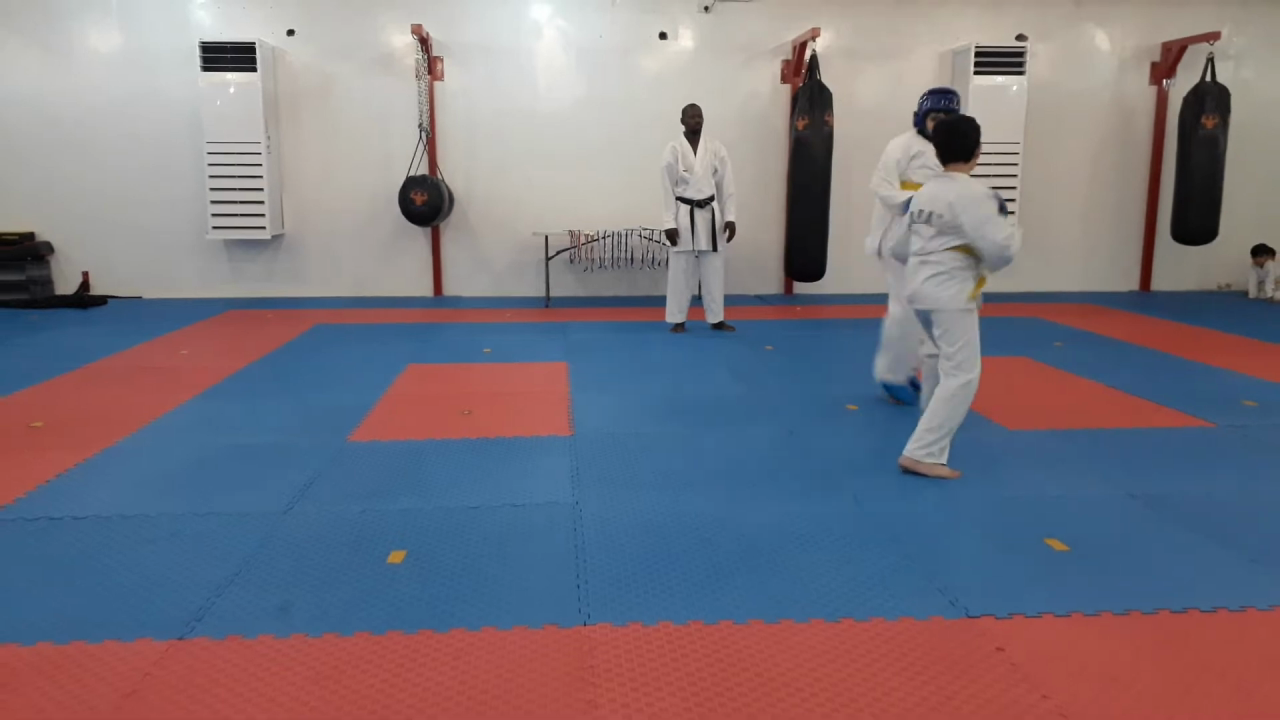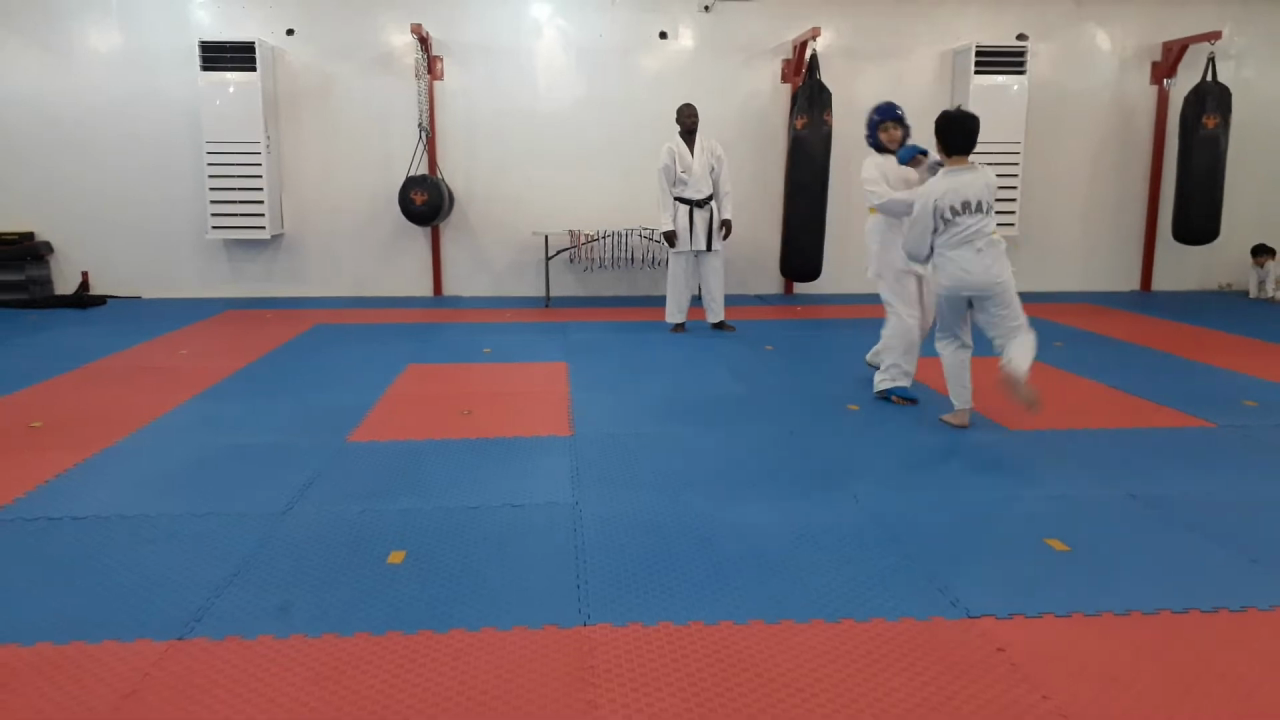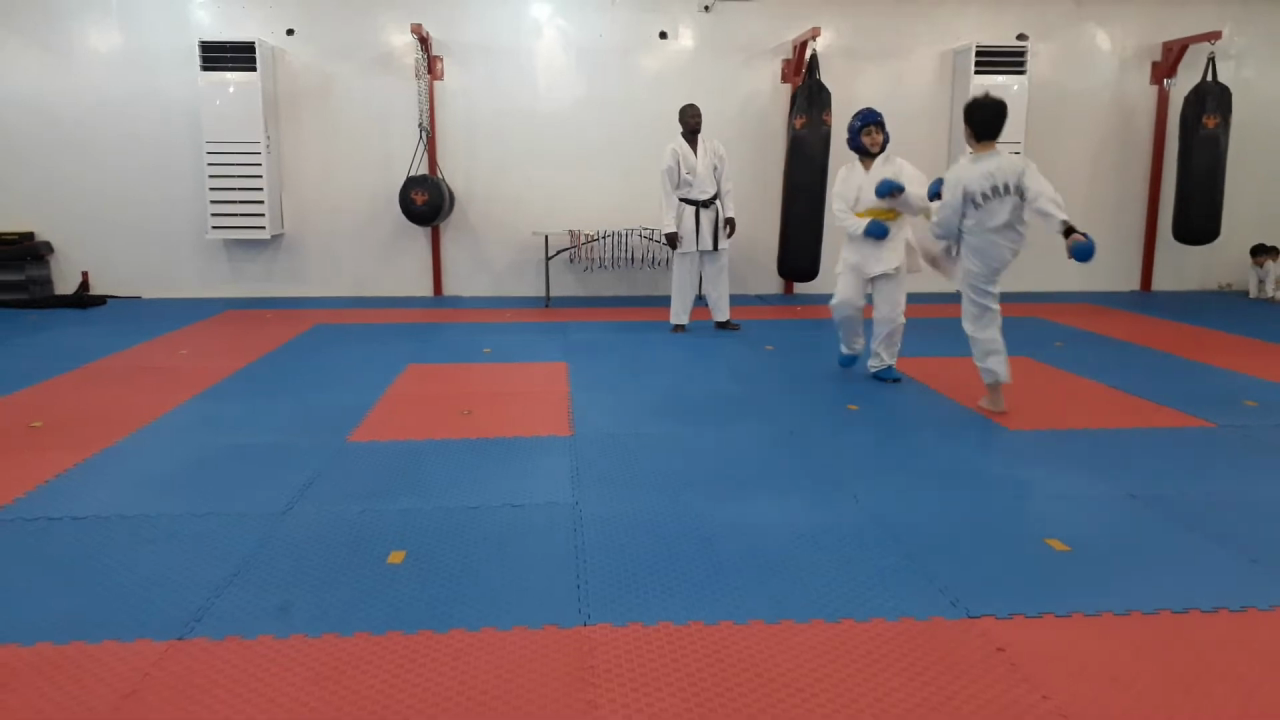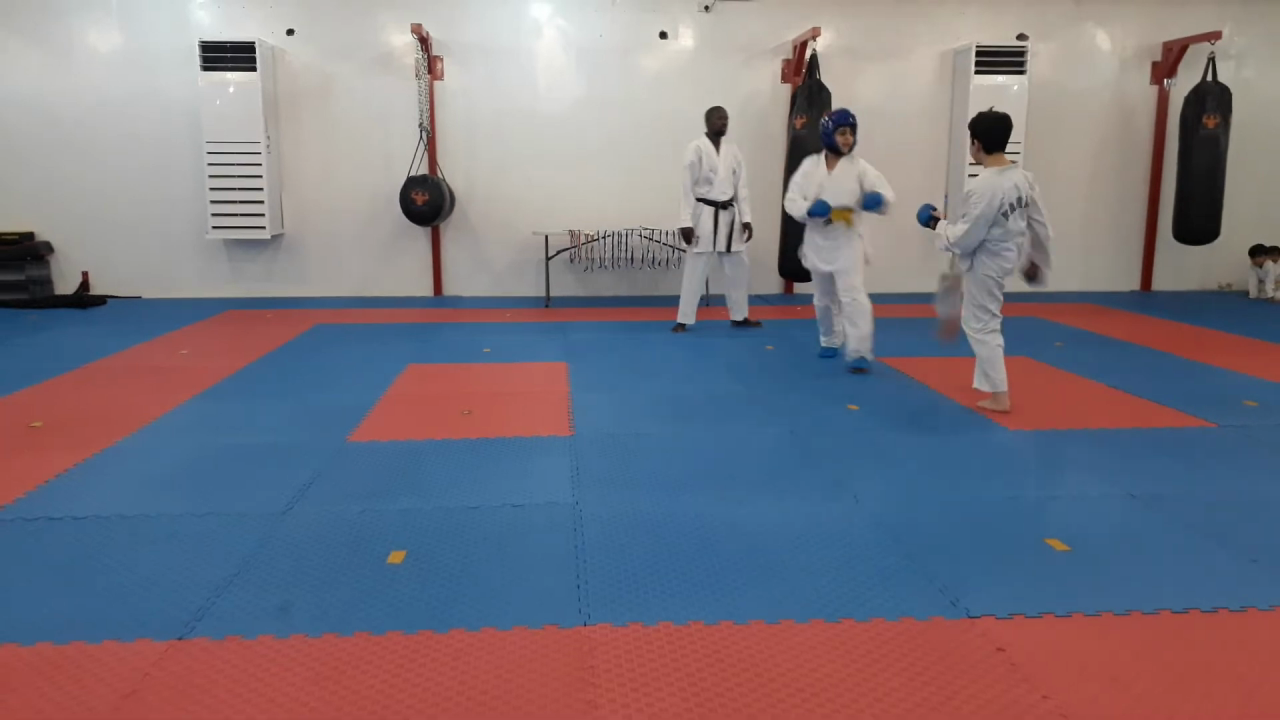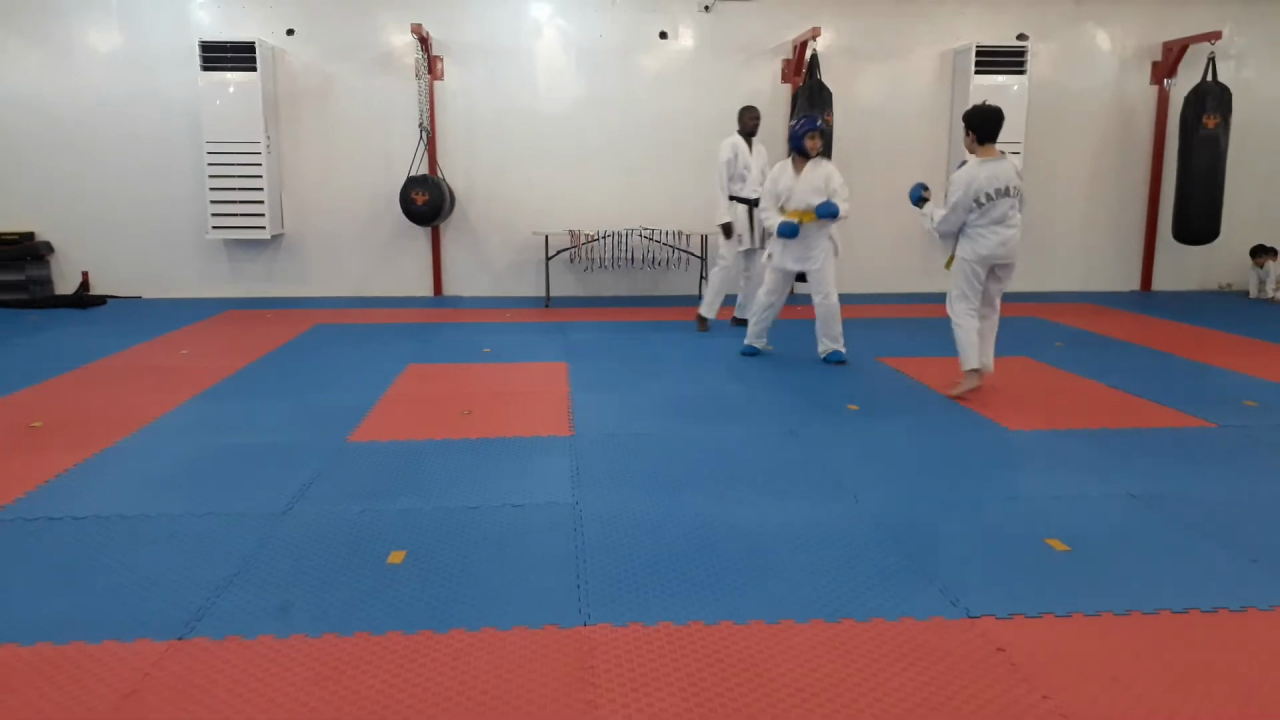
dt=0.3s
person 1, frame 1
left shoulder: (923, 192)
right shoulder: (976, 194)
left elbow: (902, 248)
right elbow: (999, 252)
right wrist: (1005, 224)
left hip: (918, 286)
right hip: (950, 290)
left knee: (938, 351)
right knee: (960, 374)
left ankle: (932, 411)
right ankle: (922, 454)
person 1, frame 2
left shoulder: (931, 192)
right shoulder: (987, 181)
left elbow: (916, 250)
left hip: (951, 277)
right hip: (990, 272)
left knee: (952, 341)
right knee: (1015, 334)
left ankle: (961, 409)
right ankle: (1016, 370)
person 1, frame 3
left shoulder: (959, 175)
right shoulder: (1020, 166)
left elbow: (945, 228)
right elbow: (1044, 198)
left wrist: (941, 204)
right wrist: (1067, 228)
left hip: (978, 256)
right hip: (1009, 246)
left knee: (981, 322)
left ankle: (995, 389)
person 1, frame 4
left shoulder: (983, 186)
right shoulder: (1024, 177)
left elbow: (965, 239)
right elbow: (1039, 225)
left wrist: (939, 225)
right wrist: (1038, 261)
left hip: (988, 262)
right hip: (1010, 256)
left knee: (983, 324)
left ankle: (999, 395)
person 1, frame 5
left shoulder: (965, 176)
right shoulder: (1013, 167)
left elbow: (946, 224)
left wrist: (926, 205)
left hip: (975, 249)
right hip: (1007, 247)
left knee: (962, 308)
right knee: (988, 307)
left ankle: (972, 372)
right ankle: (980, 365)
person 2, frame 1
right shoulder: (904, 145)
right elbow: (883, 185)
right wrist: (908, 202)
right hip: (901, 229)
right knee: (907, 304)
left ankle: (902, 371)
right ankle: (892, 375)
person 2, frame 2
left shoulder: (913, 157)
right shoulder: (872, 166)
right elbow: (886, 201)
left wrist: (924, 161)
right hip: (888, 247)
left knee: (922, 315)
right knee: (904, 316)
left ankle: (881, 360)
right ankle: (893, 382)
person 2, frame 3
left shoulder: (898, 167)
right shoulder: (846, 173)
left elbow: (921, 203)
right elbow: (841, 214)
left wrist: (901, 192)
right wrist: (865, 227)
left hip: (893, 249)
right hip: (858, 247)
left knee: (890, 313)
right knee: (844, 304)
left ankle: (883, 363)
right ankle: (851, 347)
person 2, frame 4
left shoulder: (860, 167)
right shoulder: (810, 166)
left elbow: (883, 195)
right elbow: (790, 200)
left wrist: (878, 199)
right wrist: (808, 209)
left hip: (846, 242)
right hip: (817, 241)
left knee: (853, 296)
right knee: (824, 299)
left ankle: (860, 352)
right ankle: (830, 341)
person 2, frame 5
left shoulder: (826, 169)
right shoulder: (780, 171)
left elbow: (842, 204)
right elbow: (766, 208)
left wrist: (833, 210)
right wrist: (778, 225)
left hip: (817, 241)
right hip: (785, 241)
left knee: (826, 296)
right knee: (770, 294)
left ankle: (832, 347)
right ankle: (755, 341)
person 3, frame 1
left shoulder: (716, 148)
right shoulder: (673, 150)
left elbow: (726, 185)
right elbow: (667, 188)
left wrist: (730, 217)
right wrist: (669, 223)
left hip: (710, 214)
right hip: (684, 214)
left knee: (714, 269)
right knee: (681, 270)
left ankle: (716, 318)
right ankle: (678, 320)
person 3, frame 2
left shoulder: (712, 147)
right shoulder: (670, 150)
left elbow: (722, 184)
right elbow: (665, 190)
left wrist: (726, 215)
right wrist: (667, 225)
left hip: (708, 213)
right hip: (683, 215)
left knee: (713, 269)
right knee: (680, 270)
left ankle: (717, 318)
right ankle: (678, 319)
person 3, frame 3
left shoulder: (714, 147)
right shoulder: (673, 151)
left elbow: (724, 183)
right elbow: (668, 192)
left wrist: (729, 213)
right wrist: (669, 226)
left hip: (713, 213)
right hip: (688, 215)
left knee: (718, 267)
right knee: (685, 270)
left ankle: (722, 318)
right ankle: (679, 320)
person 3, frame 4
left shoulder: (733, 150)
right shoulder: (696, 149)
left elbow: (741, 187)
right elbow: (687, 188)
left wrist: (747, 218)
right wrist: (686, 222)
left hip: (729, 214)
right hip: (705, 215)
left knee: (738, 267)
right knee: (695, 268)
left ankle: (739, 315)
right ankle: (683, 319)
person 3, frame 5
left shoulder: (760, 149)
right shoulder: (730, 145)
left elbow: (765, 186)
right elbow: (722, 184)
right wrist: (724, 218)
left hip: (756, 213)
right hip: (736, 212)
left knee: (754, 267)
right knee: (727, 264)
left ankle: (742, 314)
right ankle: (705, 313)
